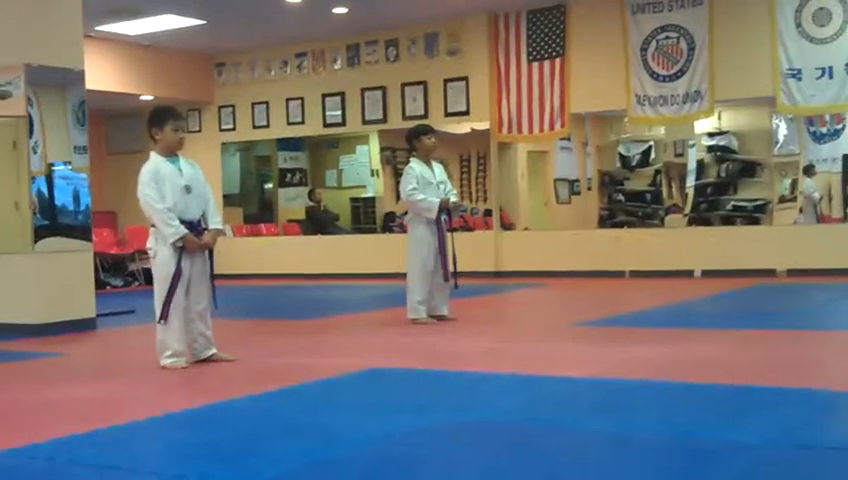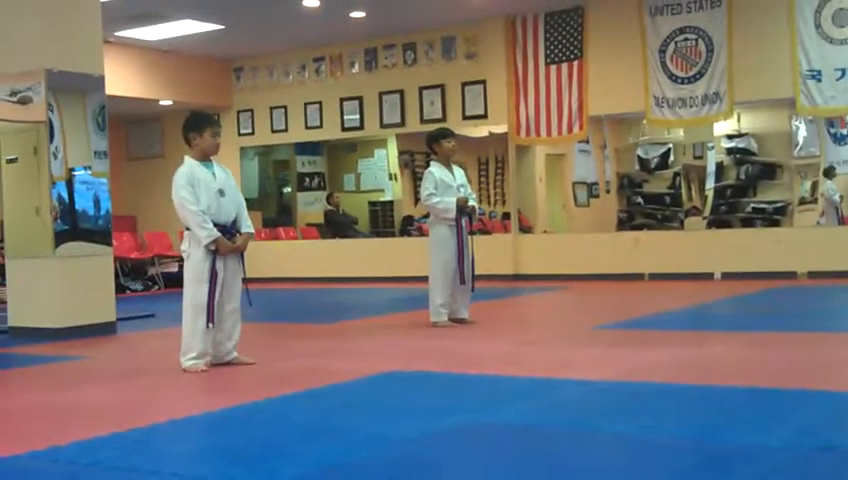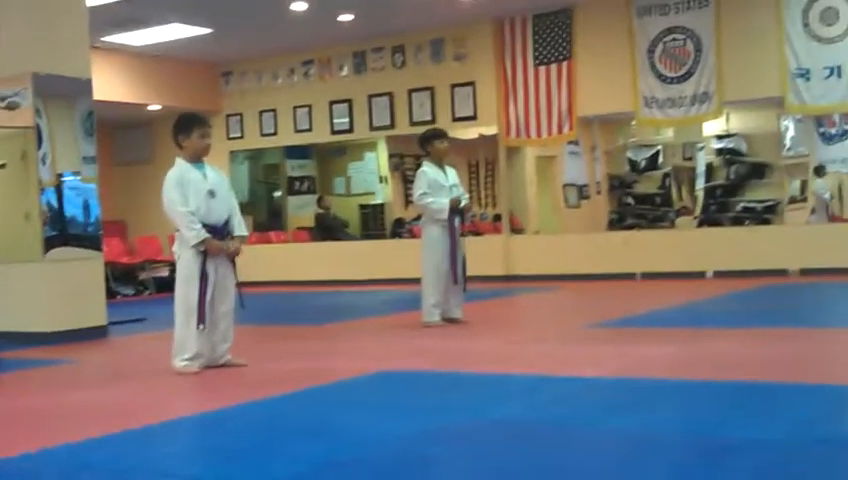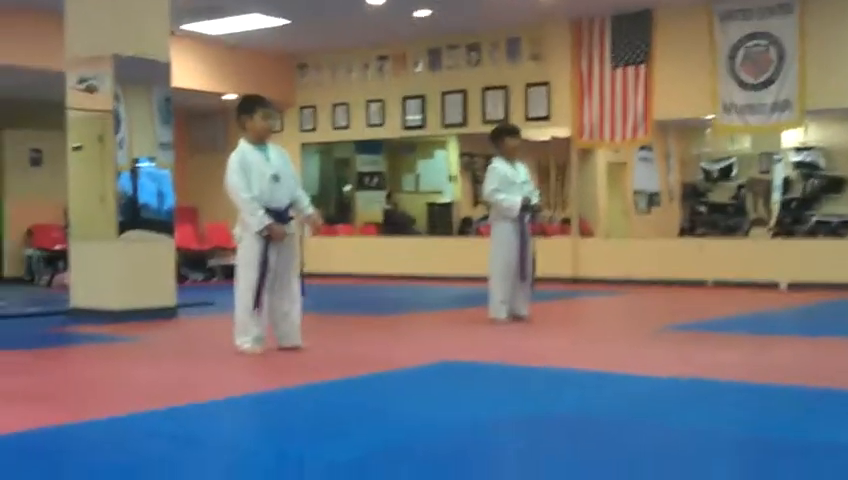
dt=1s
person 1, frame 1
left shoulder: (192, 167)
right shoulder: (150, 170)
left elbow: (207, 199)
right elbow: (156, 209)
left wrist: (213, 230)
right wrist: (184, 237)
left hip: (198, 240)
right hip: (169, 243)
left knee: (200, 301)
right knee: (171, 302)
left ankle: (203, 350)
right ankle: (173, 356)
person 1, frame 2
left shoulder: (223, 172)
right shoulder: (185, 174)
left elbow: (239, 203)
right elbow: (190, 212)
left wrist: (245, 233)
right wrist: (216, 239)
left hip: (231, 243)
right hip: (202, 245)
left knee: (229, 301)
right knee: (199, 301)
left ankle: (225, 352)
right ankle: (194, 356)
person 1, frame 3
left shoulder: (217, 174)
right shoulder: (176, 175)
left elbow: (231, 206)
right elbow: (179, 213)
left wrist: (237, 236)
right wrist: (204, 240)
left hip: (223, 245)
right hip: (194, 247)
left knee: (223, 303)
right knee: (192, 303)
left ankle: (218, 354)
right ankle: (187, 358)
person 1, frame 4
left shoulder: (280, 154)
right shoulder: (239, 157)
left elbow: (294, 187)
right elbow: (241, 196)
left wrist: (308, 212)
right wrist: (266, 225)
left hip: (284, 227)
right hip: (255, 230)
left knee: (287, 285)
right knee: (252, 284)
left ankle: (288, 336)
right ankle: (248, 339)
person 2, frame 1
left shoulder: (439, 168)
right shoulder: (412, 169)
left elbow: (449, 190)
right elbow: (409, 196)
left wrist: (452, 202)
right wrist: (437, 204)
left hip: (438, 223)
right hip: (421, 224)
left knee: (440, 268)
right knee: (421, 267)
left ankle: (438, 309)
right ankle: (418, 312)
person 2, frame 2
left shoulder: (459, 172)
right shoulder: (432, 172)
left elbow: (469, 195)
right elbow: (427, 199)
left wrist: (471, 206)
right wrist: (454, 203)
left hip: (460, 226)
right hip: (442, 226)
left knee: (463, 270)
right knee: (443, 270)
left ankle: (458, 312)
right ankle: (439, 315)
person 2, frame 3
left shoulder: (451, 172)
right shoulder: (424, 172)
left elbow: (461, 195)
right elbow: (419, 199)
left wrist: (464, 205)
right wrist: (447, 205)
left hip: (452, 226)
right hip: (435, 227)
left knee: (455, 269)
right knee: (435, 270)
left ankle: (451, 312)
right ankle: (432, 315)
person 2, frame 4
left shoulder: (522, 168)
right shoulder: (495, 168)
left elbow: (532, 191)
right elbow: (490, 194)
left wrist: (533, 202)
right wrist: (517, 203)
left hip: (522, 222)
right hip: (504, 222)
left knee: (523, 266)
right knee: (503, 267)
left ankle: (518, 309)
right ankle: (499, 311)
